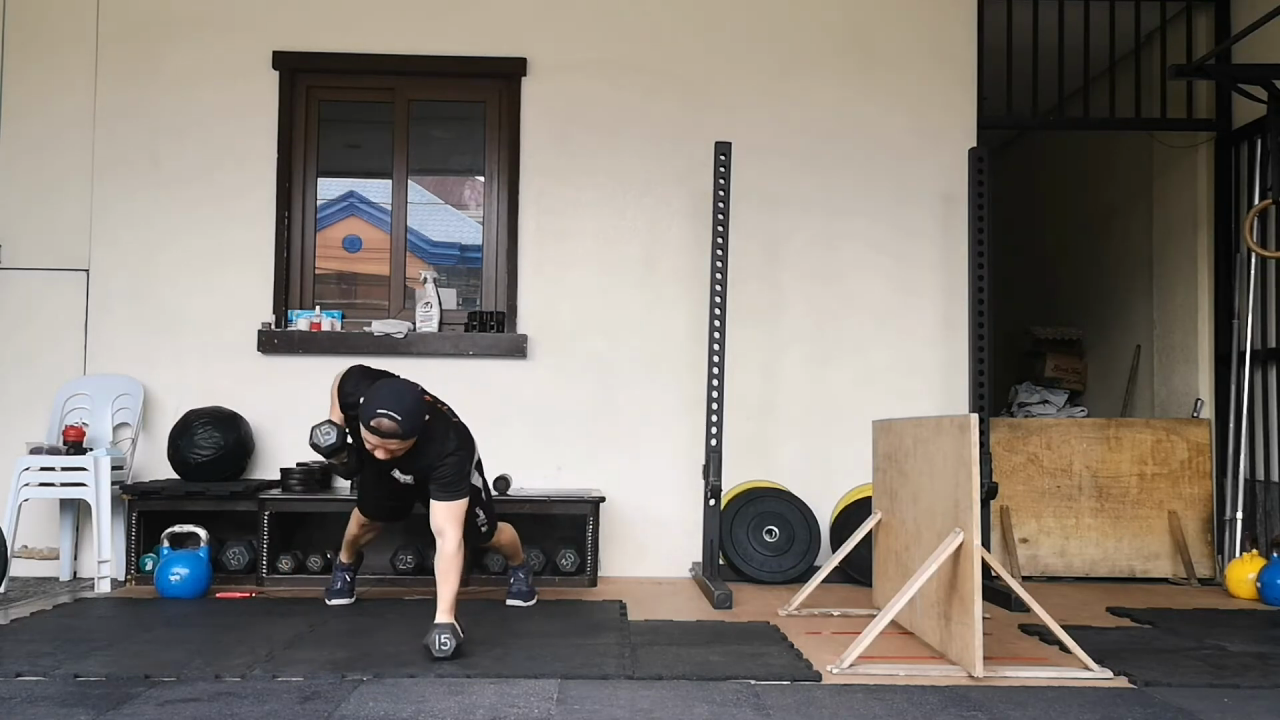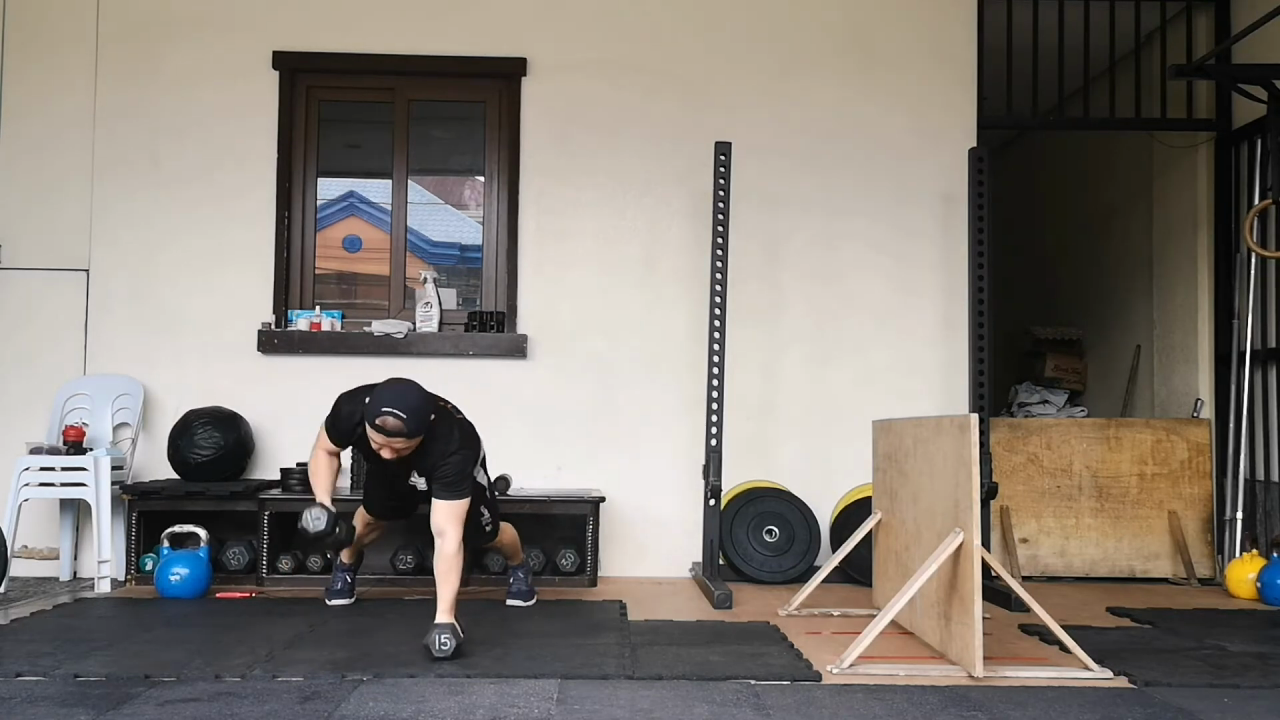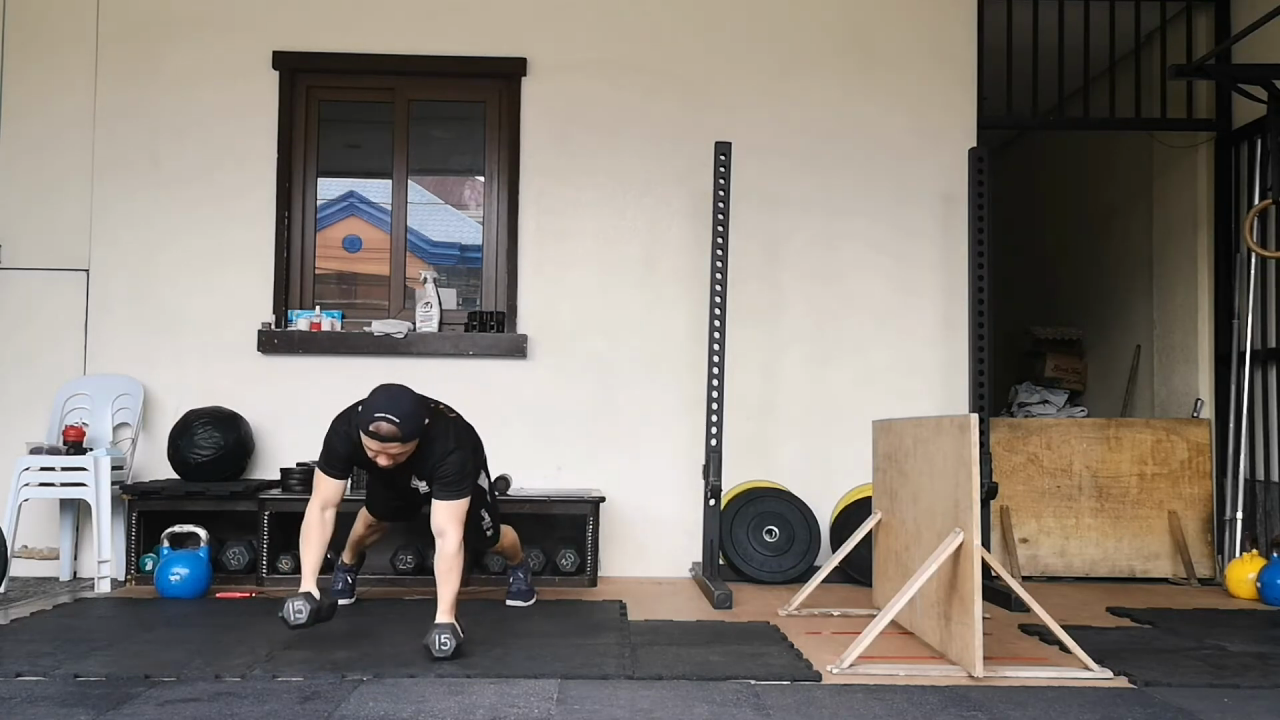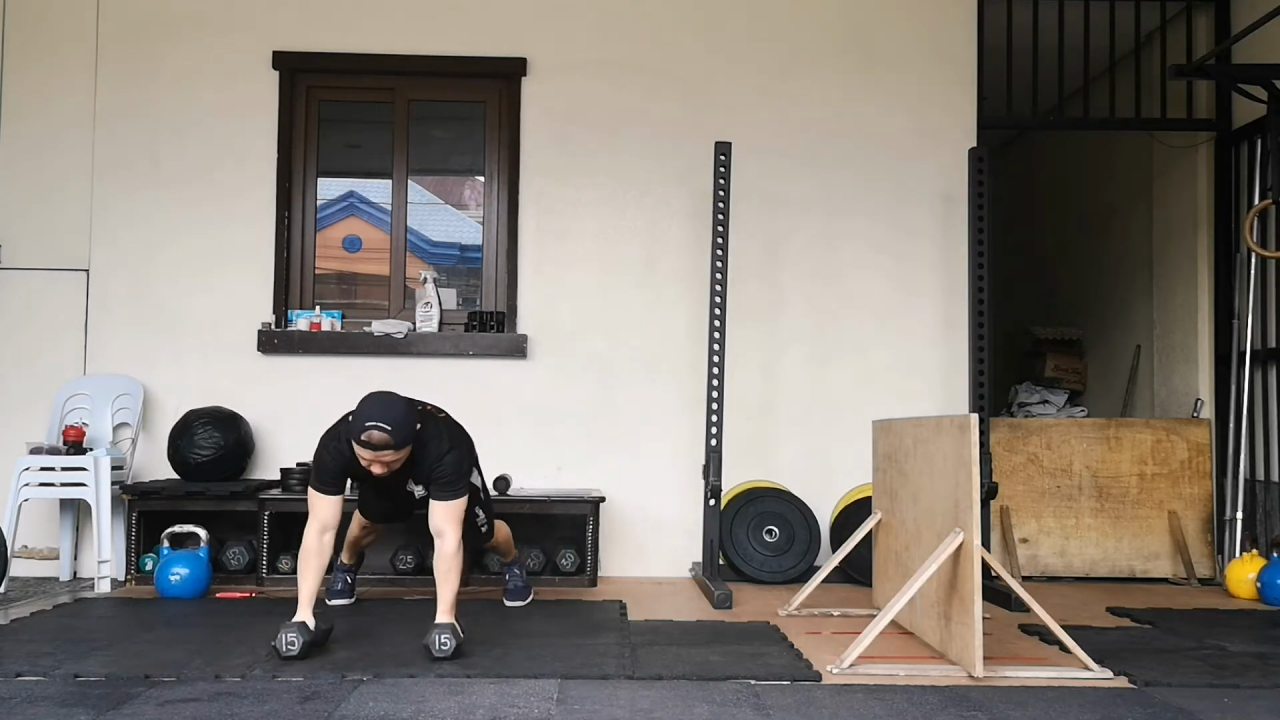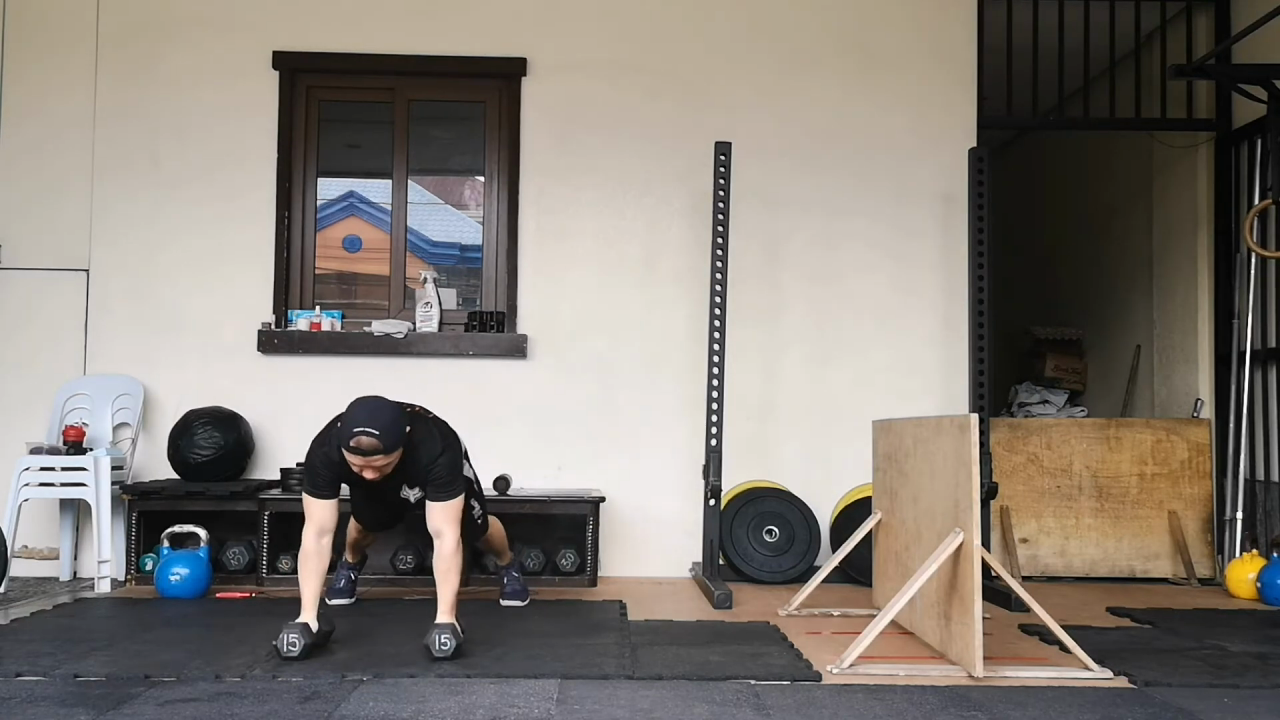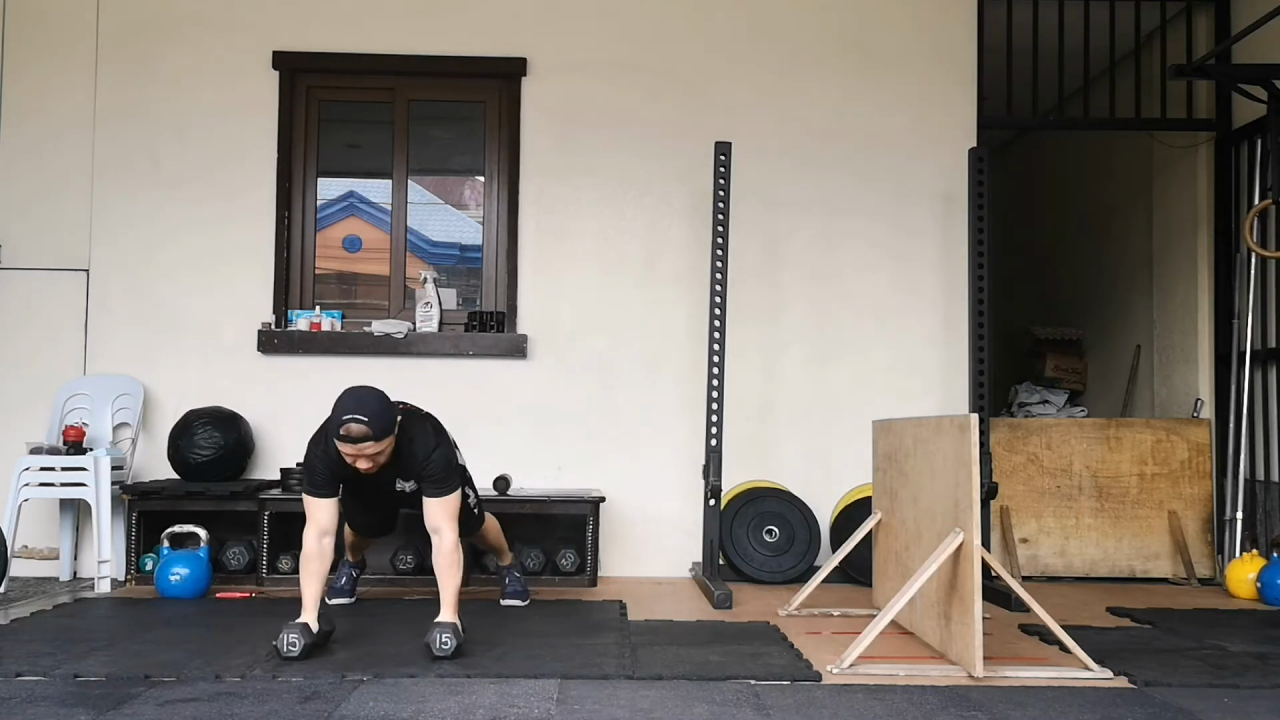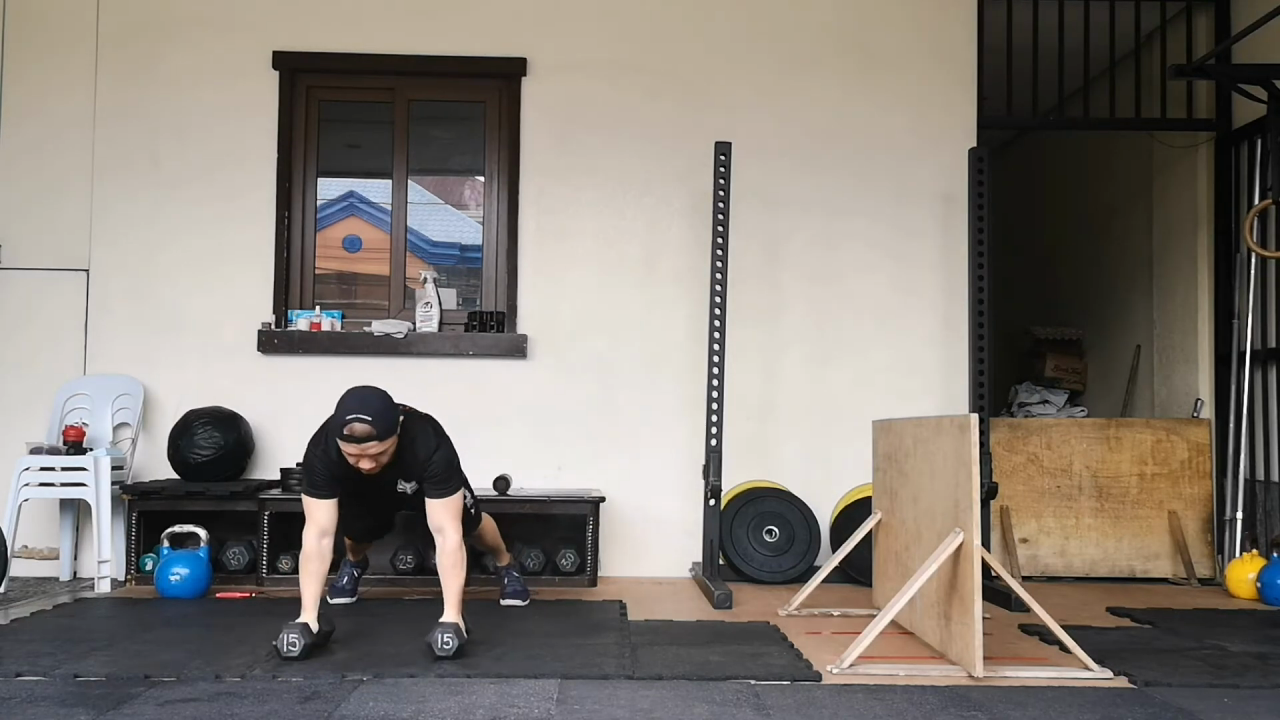
dt=0.2s
person 1, frame 1
left shoulder: (449, 450)
right shoulder: (355, 389)
left elbow: (447, 536)
right elbow: (338, 387)
left wrist: (445, 615)
left hip: (449, 468)
left knee: (483, 536)
left ankle: (519, 566)
right ankle: (345, 564)
person 1, frame 2
left shoulder: (453, 448)
right shoulder: (352, 410)
left elbow: (447, 536)
right elbow: (324, 450)
left wrist: (445, 615)
right wrist: (323, 502)
left hip: (452, 470)
left knee: (484, 535)
left ankle: (518, 566)
right ankle: (346, 564)
person 1, frame 3
left shoulder: (451, 449)
right shoulder: (346, 430)
left elbow: (447, 537)
right elbow: (323, 507)
left wrist: (445, 616)
right wrist: (308, 583)
left hip: (457, 473)
left knee: (485, 539)
left ankle: (518, 567)
right ankle: (347, 565)
person 1, frame 4
left shoulder: (445, 450)
right shoulder: (335, 446)
left elbow: (446, 537)
right elbow: (320, 530)
left wrist: (445, 616)
right wrist: (304, 611)
left hip: (450, 472)
left knee: (481, 535)
left ankle: (512, 562)
right ankle: (346, 565)
person 1, frame 5
left shoulder: (437, 450)
right shoulder: (325, 451)
left elbow: (446, 536)
right elbow: (317, 534)
left wrist: (445, 616)
right wrist: (308, 615)
left hip: (440, 469)
left knee: (475, 529)
left ankle: (507, 565)
right ankle: (350, 564)
person 1, frame 6
left shoulder: (430, 445)
right shoulder: (322, 450)
left elbow: (443, 534)
right elbow: (319, 535)
left wrist: (448, 614)
right wrist: (308, 615)
left hip: (426, 474)
left knee: (472, 524)
left ankle: (508, 566)
right ankle: (352, 564)
person 1, frame 7
left shoulder: (431, 446)
right shoulder: (322, 451)
left elbow: (447, 533)
right elbow: (319, 535)
left wrist: (452, 614)
right wrist: (308, 615)
left hip: (424, 483)
left knee: (470, 524)
left ankle: (506, 566)
right ankle: (354, 564)
